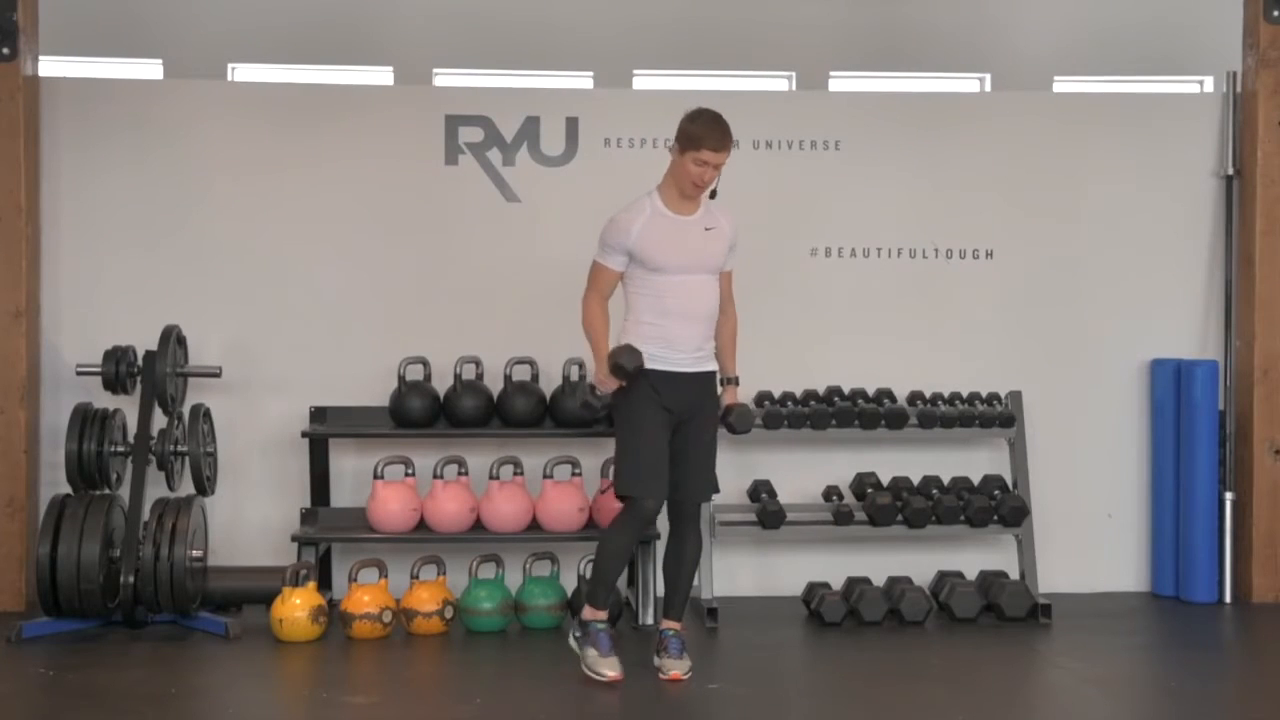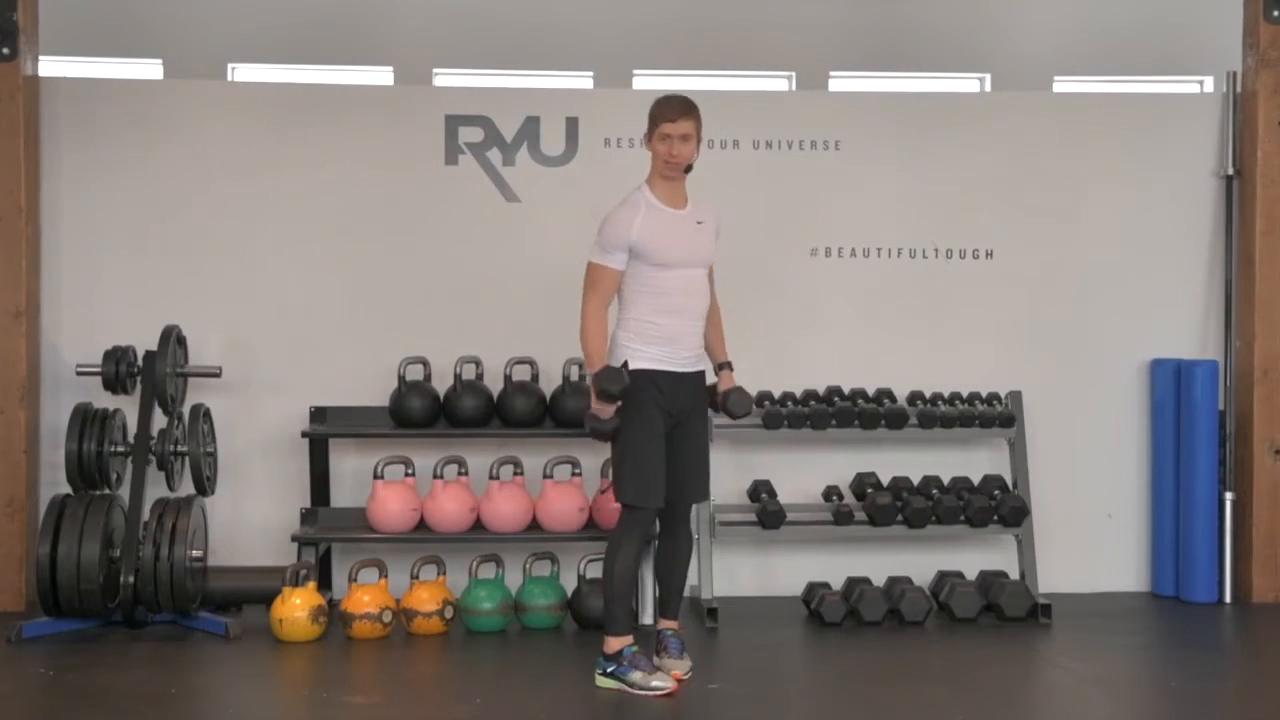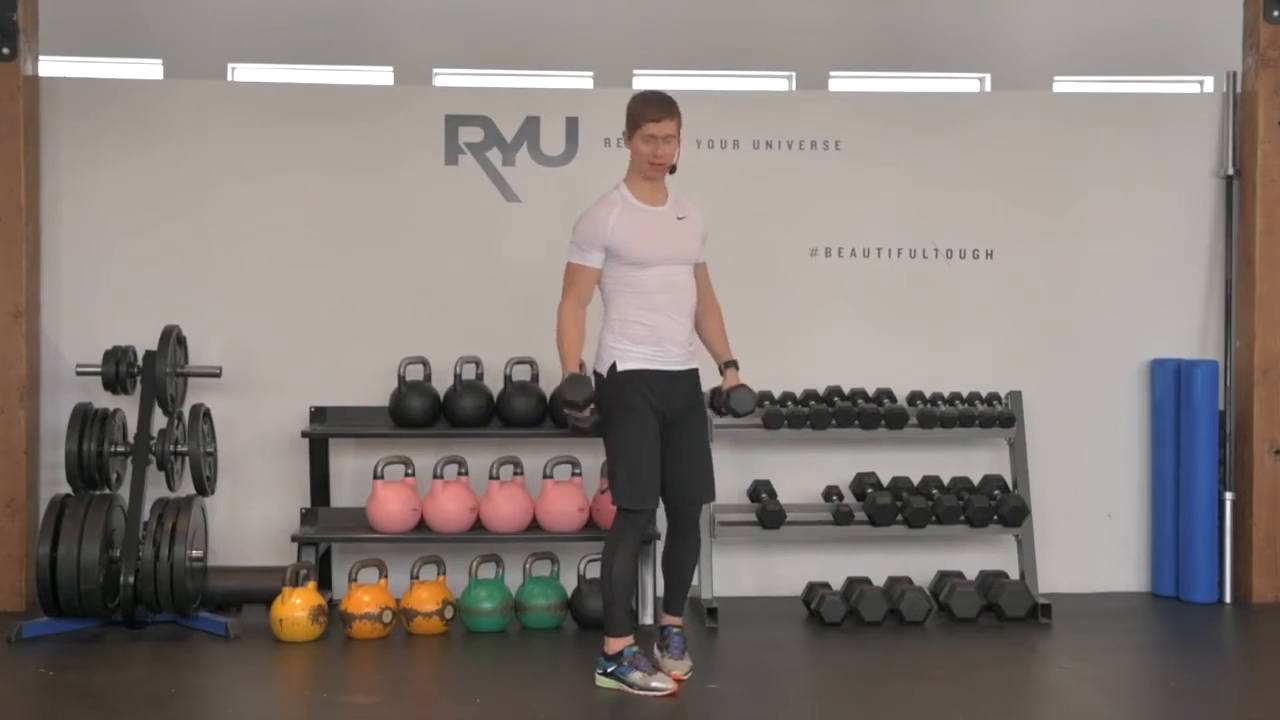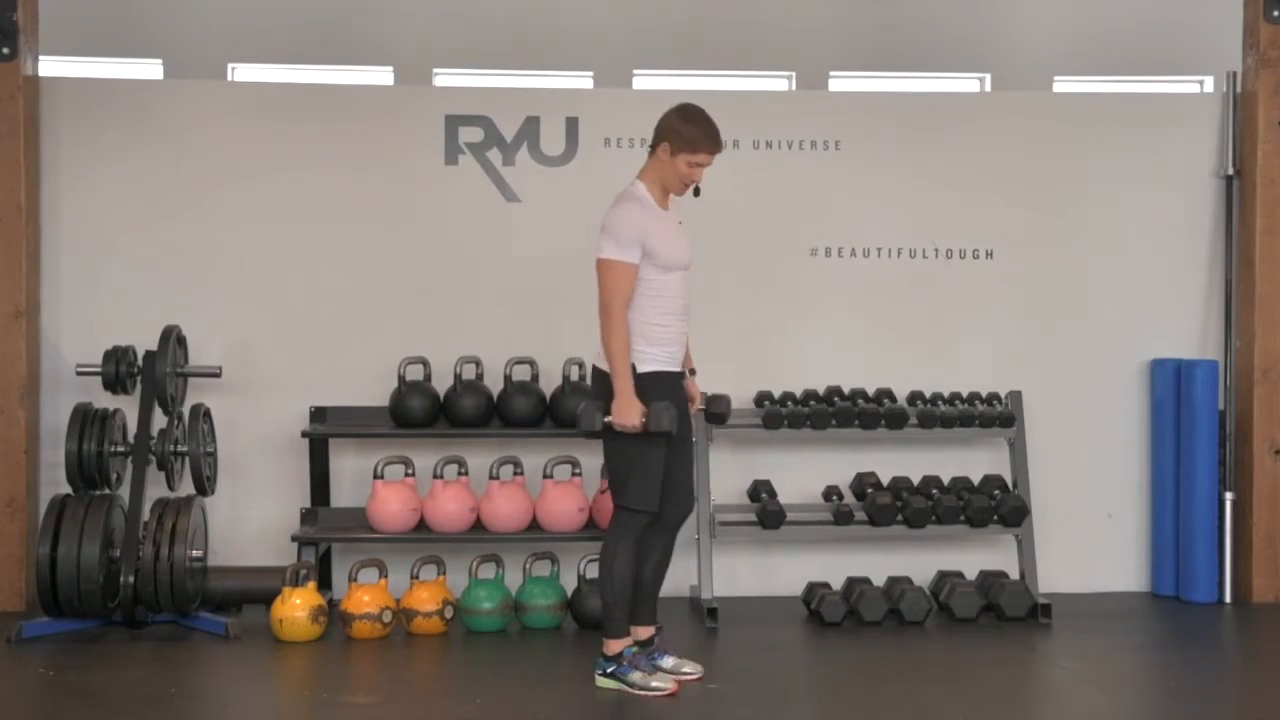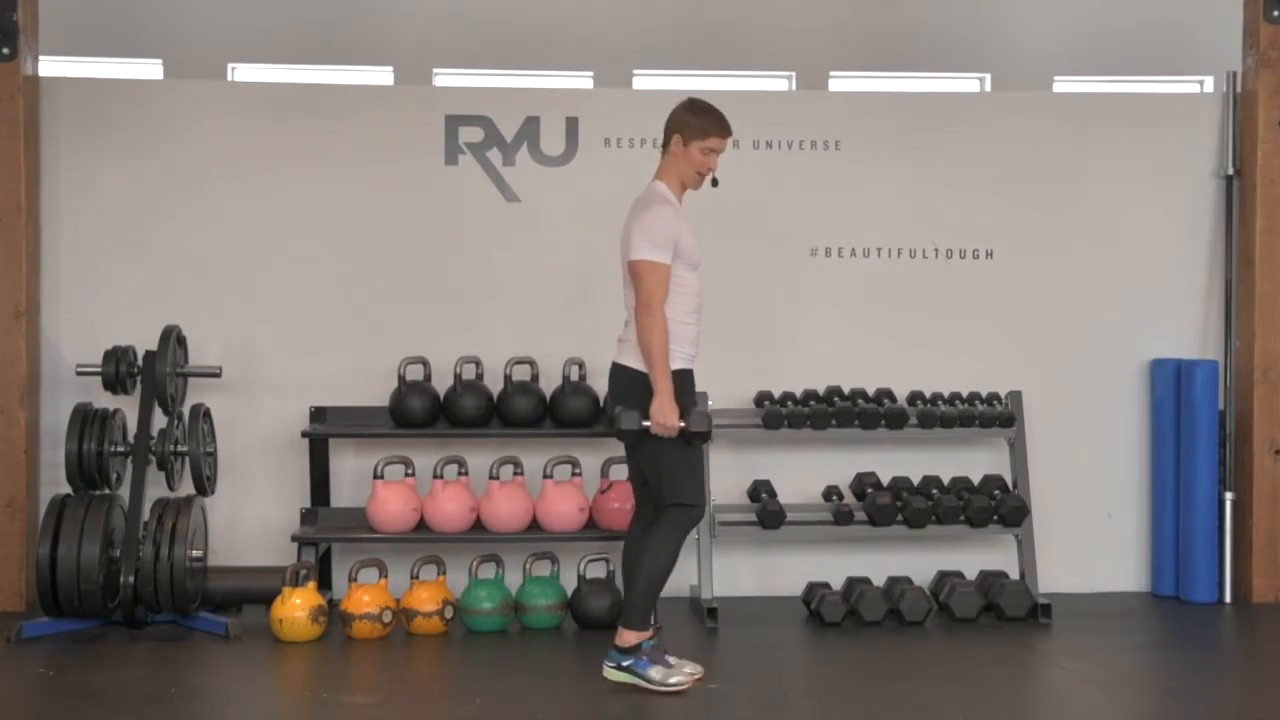
dt=0.5s
person 1, frame 1
left shoulder: (723, 227)
right shoulder: (631, 222)
right elbow: (595, 298)
left wrist: (729, 378)
right wrist: (603, 361)
left hip: (699, 383)
right hip: (645, 380)
left knee: (688, 511)
right knee: (643, 503)
left ankle: (671, 631)
right ankle: (592, 619)
person 1, frame 2
left shoulder: (706, 219)
right shoulder: (628, 218)
right elbow: (595, 305)
left wrist: (723, 364)
right wrist: (598, 380)
left hip: (690, 380)
right hip: (641, 380)
left knee: (679, 512)
right knee: (639, 512)
left ankle: (668, 629)
right ankle: (616, 652)
person 1, frame 3
left shoulder: (690, 216)
right shoulder: (603, 217)
right elbow: (573, 304)
left wrist: (727, 364)
right wrist: (572, 379)
left hip: (683, 380)
right hip: (629, 380)
left knee: (687, 511)
right knee: (634, 514)
left ankle: (671, 626)
right ankle: (615, 653)
person 1, frame 4
left shoulder: (667, 215)
right shoulder: (629, 214)
right elbow: (612, 310)
left wrist: (688, 375)
right wrist: (624, 392)
left hip: (665, 381)
right hip: (634, 384)
left knee: (671, 510)
right knee: (634, 516)
left ankle: (644, 636)
right ankle: (614, 654)
person 1, frame 5
left shoulder: (663, 208)
right shoulder: (659, 212)
right elbow: (649, 311)
right wrist: (663, 394)
left hip: (655, 379)
right hip: (652, 381)
left knee: (654, 509)
right knee: (684, 506)
left ankle: (639, 639)
right ankle: (628, 645)
